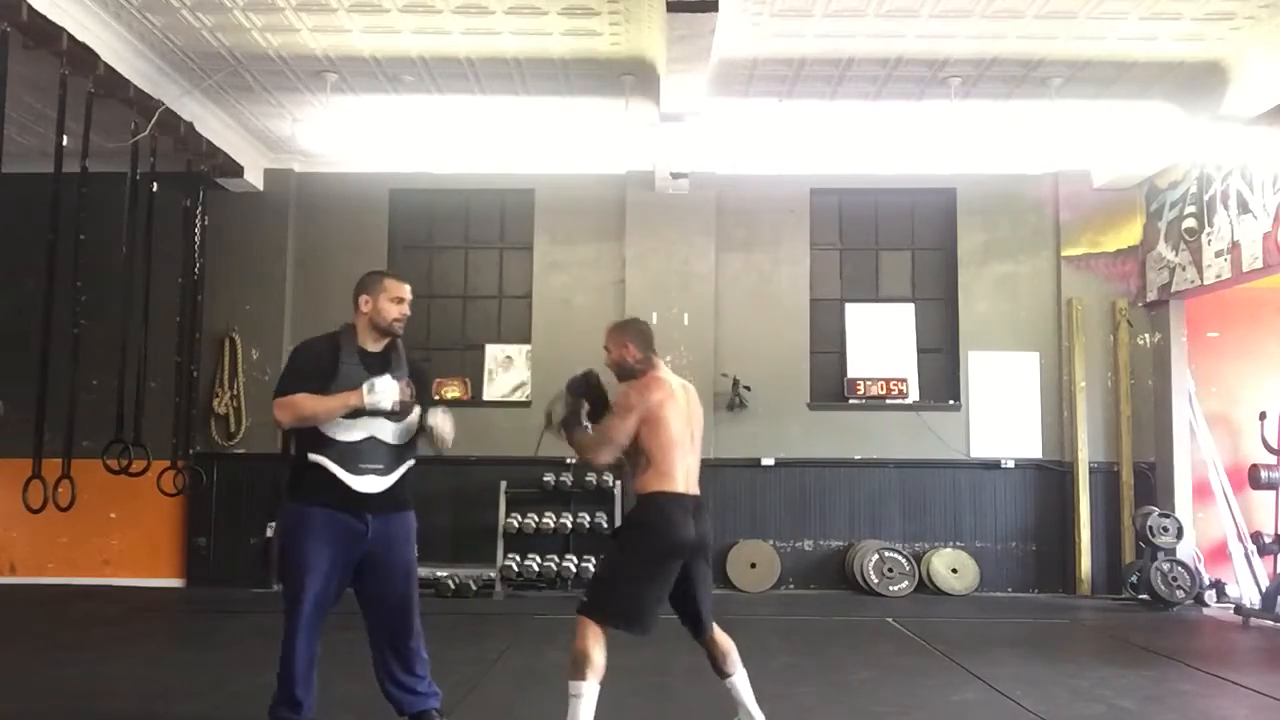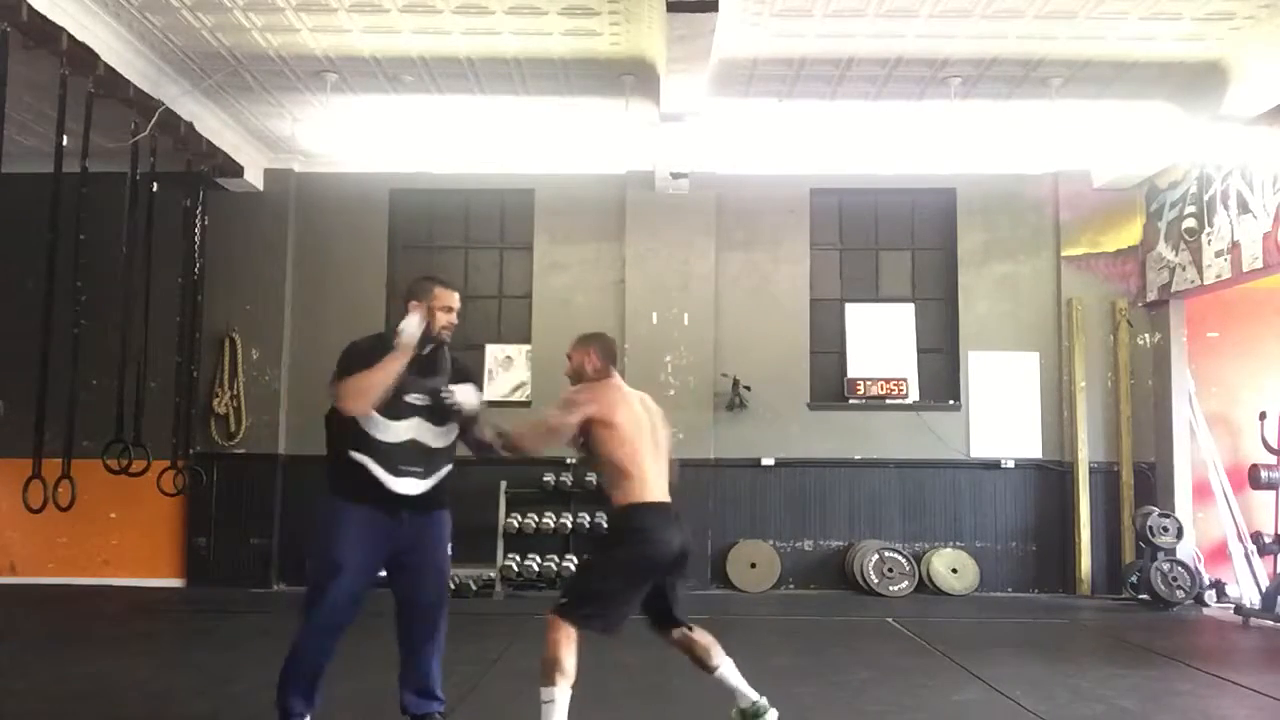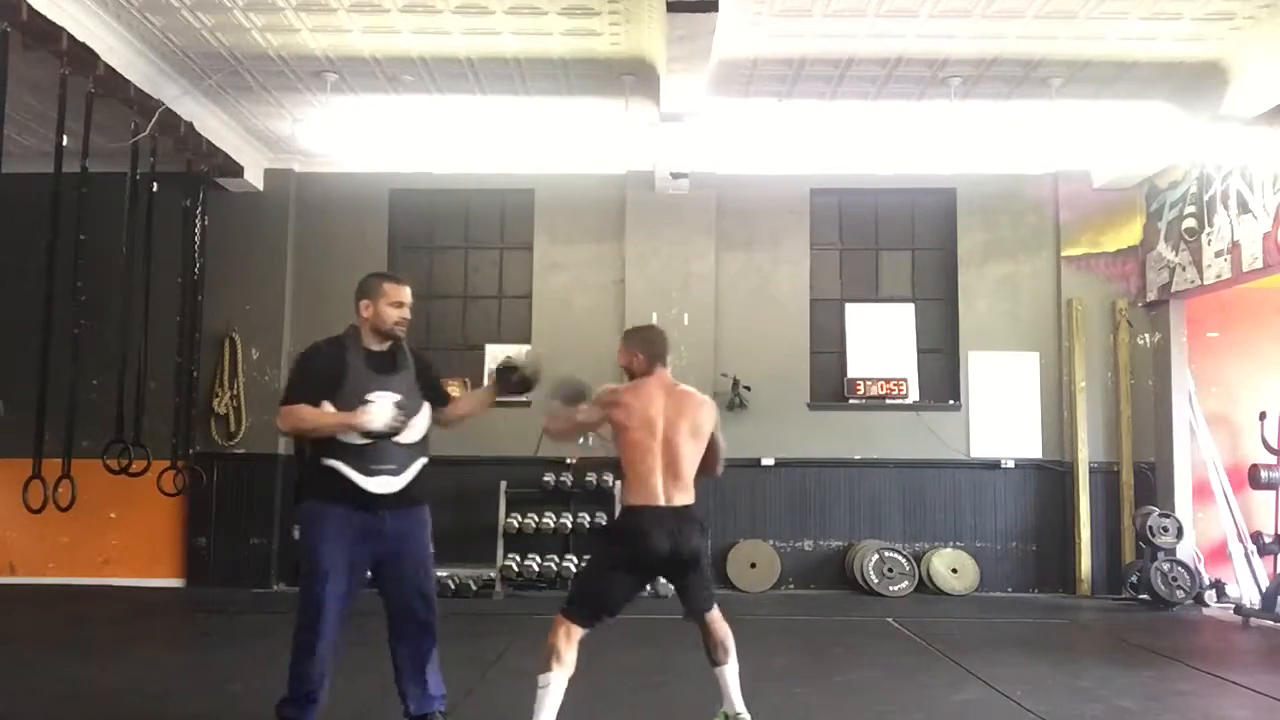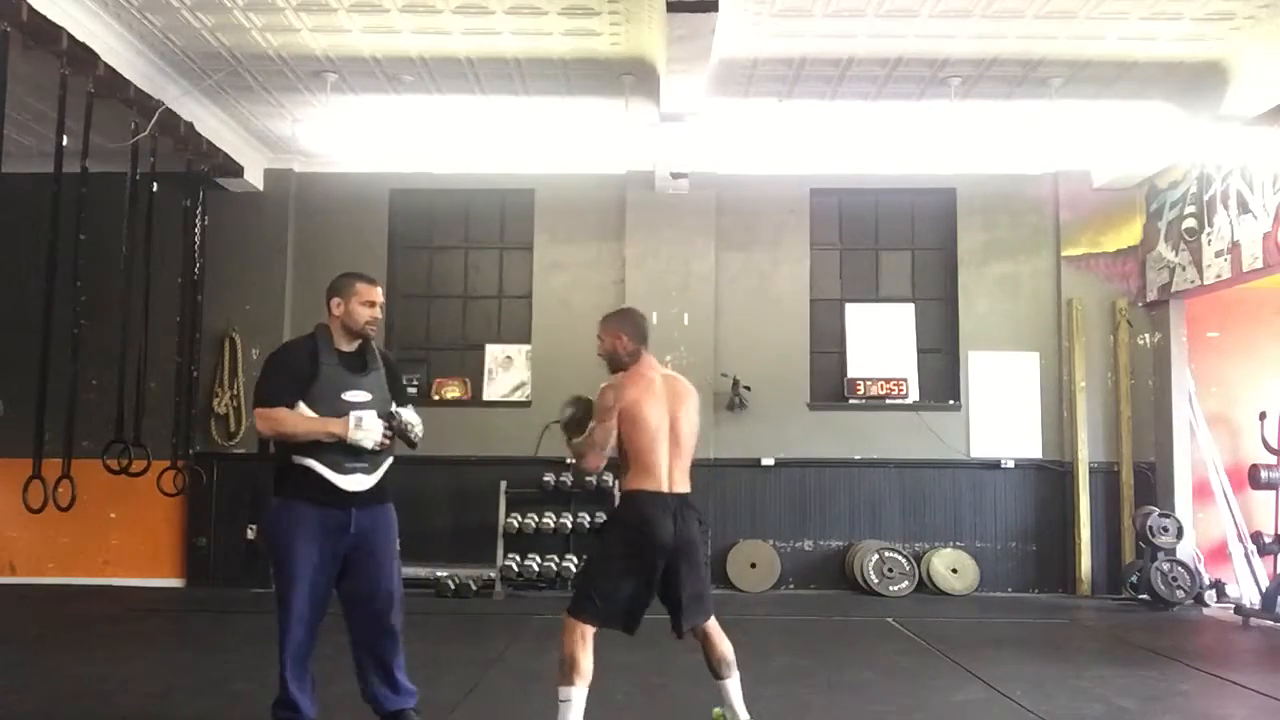
dt=0.4s
person 1, frame 1
left shoulder: (404, 364)
right shoulder: (318, 353)
left elbow: (412, 418)
right elbow: (286, 412)
left wrist: (433, 421)
right wrist: (361, 397)
left hip: (389, 513)
right hip: (319, 511)
left knee: (399, 615)
right knee: (303, 616)
person 1, frame 2
left shoulder: (452, 367)
right shoulder: (366, 351)
left elbow: (478, 442)
right elbow: (353, 403)
left wrist: (471, 411)
right wrist: (403, 349)
left hip: (426, 513)
right hip: (359, 508)
left knee: (427, 612)
right knee: (328, 611)
person 1, frame 3
left shoulder: (414, 361)
right shoulder: (324, 358)
left elbow: (448, 409)
right elbow: (288, 419)
left wrist: (496, 391)
right wrist: (357, 418)
left hip: (403, 510)
right hip: (335, 509)
left knee: (417, 611)
right knee: (321, 614)
person 1, frame 4
left shoulder: (382, 362)
right shoulder: (295, 357)
left elbow: (398, 414)
right elbow: (266, 421)
left wrist: (407, 422)
right wrist: (345, 427)
left hip: (372, 508)
right hip: (305, 508)
left knee: (381, 608)
right knee: (299, 614)
person 2, frame 1
left shoulder: (639, 390)
right shoulder: (687, 392)
left elbow: (599, 455)
left wrist: (572, 422)
right wrist: (602, 408)
left hip: (658, 518)
right hip: (695, 519)
left knee: (589, 624)
right knee: (704, 626)
person 2, frame 2
left shoulder: (589, 397)
right shoulder: (642, 403)
left elbow: (533, 441)
left wrist: (495, 436)
left hip: (641, 532)
right hip: (666, 532)
left knee: (562, 625)
right knee: (677, 631)
person 2, frame 3
left shoulder: (618, 398)
right shoulder: (704, 405)
left elbow: (556, 429)
right elbow: (714, 467)
left wrist: (570, 405)
left hip: (637, 529)
right hip: (686, 528)
left knee: (568, 626)
right knee: (707, 613)
person 2, frame 4
left shoulder: (616, 390)
right shoulder: (687, 389)
left elbow: (592, 461)
left wrist: (574, 433)
left hip: (640, 516)
right hip: (685, 516)
left knee: (579, 626)
right knee: (703, 623)
